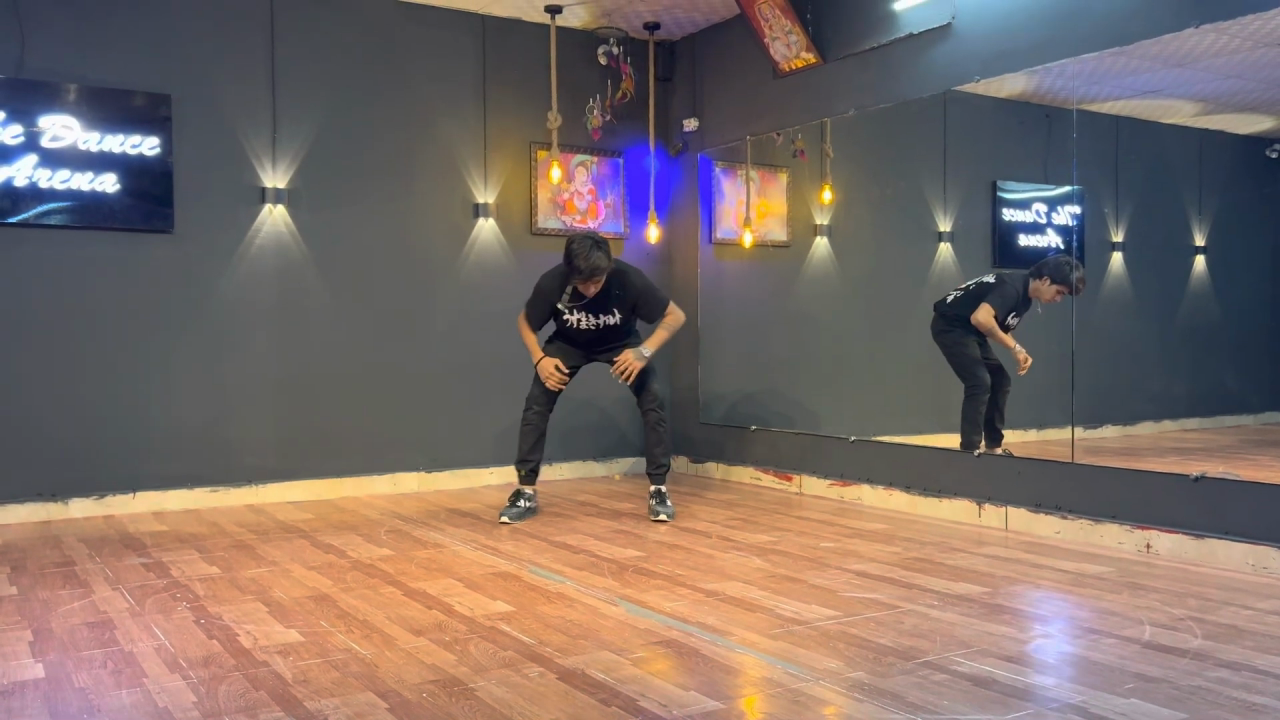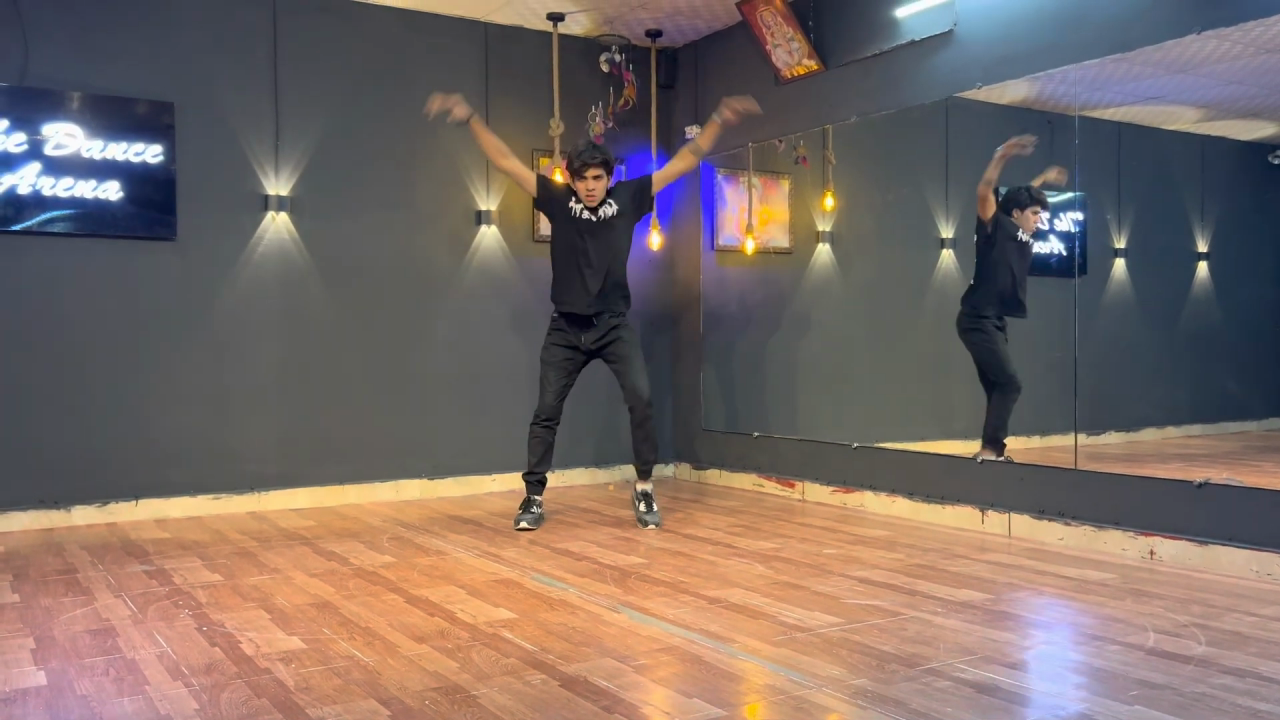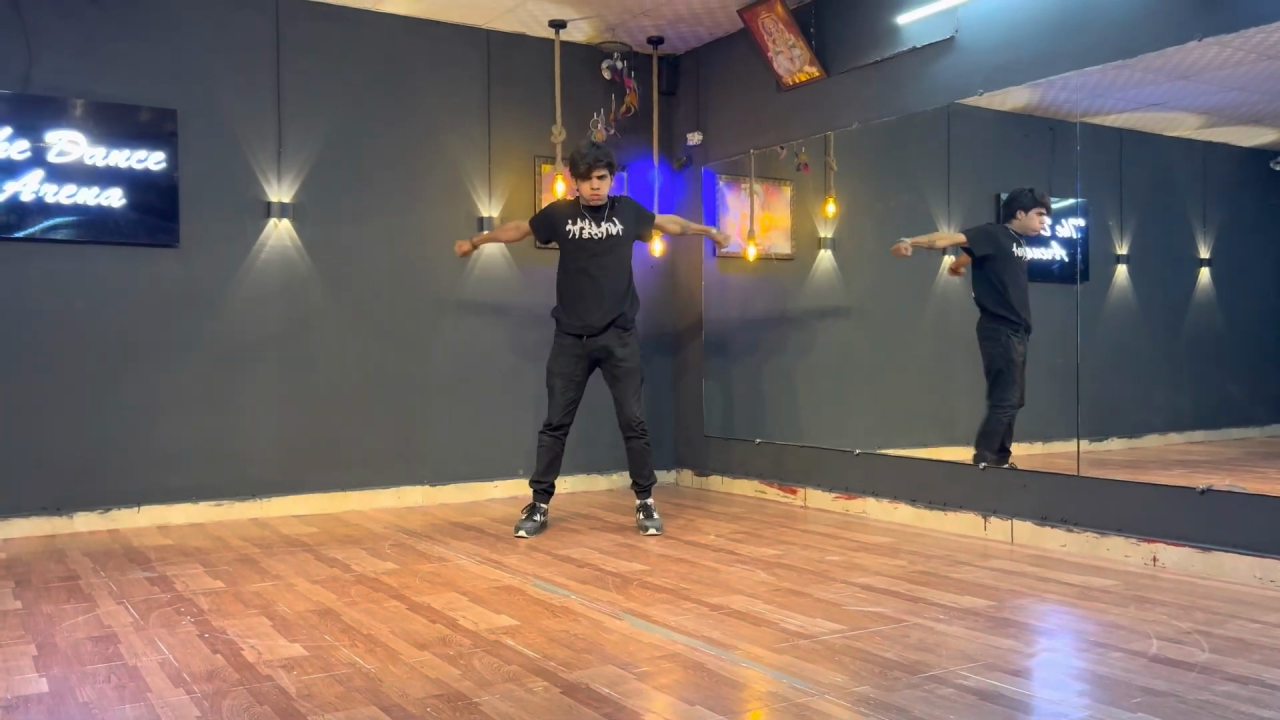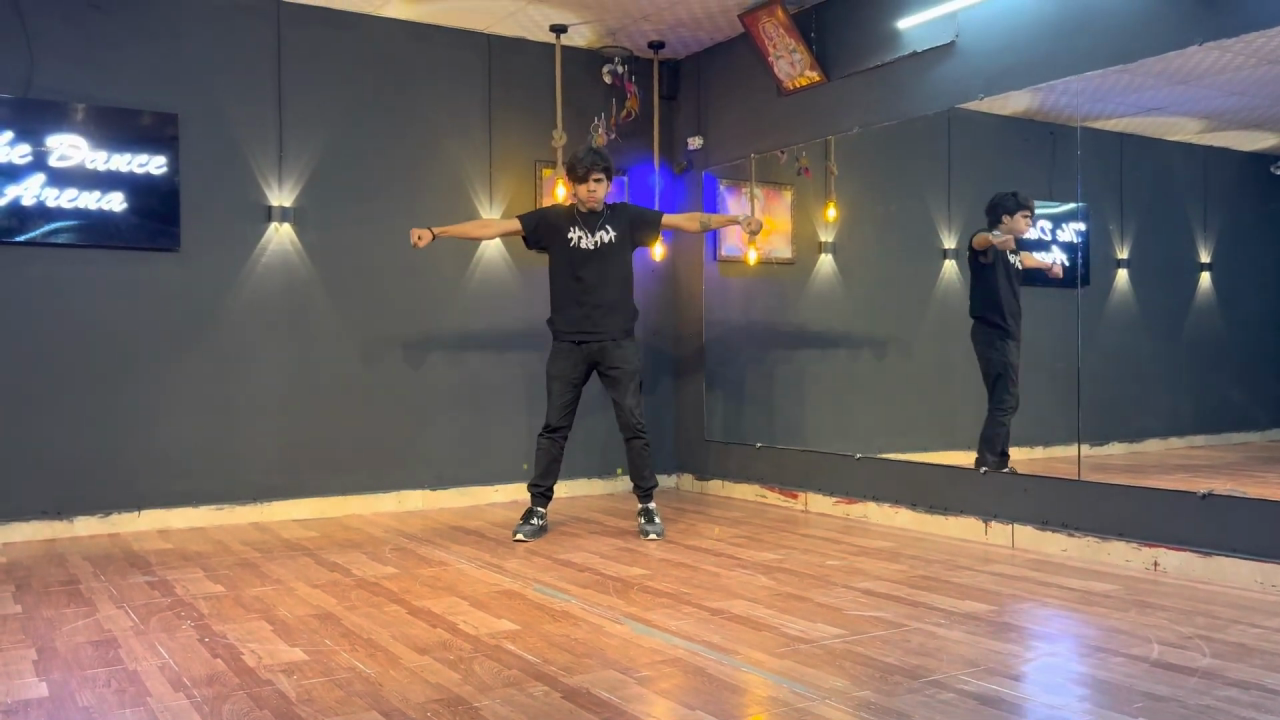
dt=0.5s
person 1, frame 1
left shoulder: (630, 280)
right shoulder: (552, 283)
left elbow: (675, 316)
right elbow: (524, 322)
left wrist: (645, 352)
right wrist: (540, 359)
left hip: (623, 346)
right hip: (568, 346)
left knee: (653, 402)
right knee: (537, 403)
left ankle: (659, 489)
right ankle: (525, 491)
person 1, frame 2
left shoulder: (627, 198)
right shoulder: (558, 198)
left elbow: (686, 161)
right elbow: (504, 160)
left wrist: (718, 120)
right wrist: (468, 118)
left hip: (614, 326)
right hip: (566, 330)
left knee: (641, 400)
right knee: (546, 411)
left ankle: (643, 487)
right ankle: (534, 496)
person 1, frame 3
left shoulder: (627, 209)
right shoulder: (560, 213)
left elbow: (666, 222)
right elbow: (519, 229)
left wrist: (709, 230)
right wrist: (476, 241)
left hip: (620, 335)
right hip: (571, 336)
left knee: (633, 421)
right knee: (556, 422)
left ankle: (645, 502)
right ankle: (539, 504)
person 1, frame 4
left shoulder: (627, 216)
right shoulder: (553, 219)
left elbow: (686, 221)
right elbow: (494, 227)
left wrist: (736, 219)
right wrist: (434, 231)
left hip: (618, 341)
right hip: (568, 342)
left knee: (633, 425)
right knee: (554, 426)
left ankle: (647, 506)
right ankle: (538, 509)
person 2, frame 1
left shoulder: (1026, 299)
right shoulder: (1011, 288)
left elbow: (1001, 328)
right elbow: (980, 318)
left wrist: (1021, 354)
right wrist: (1013, 347)
left hip: (970, 331)
right hip: (951, 326)
left knee: (999, 382)
right knee: (980, 383)
left ankle: (993, 446)
right ankle: (970, 450)
person 2, frame 2
left shoulder: (1021, 233)
right shoulder: (996, 225)
left elbow: (1028, 199)
right elbow: (984, 190)
left wrist: (1044, 178)
right wrist: (1001, 155)
left hip: (992, 323)
right hip: (979, 323)
left knee: (1001, 387)
right knee: (1009, 385)
left ankle: (995, 450)
right ankle: (989, 449)
person 2, frame 3
left shoulder: (1019, 242)
right shoulder: (993, 234)
right elbow: (950, 238)
left wrist: (963, 263)
right wrist: (911, 242)
left hip: (1017, 331)
right hip: (999, 330)
left knee: (1012, 400)
right knee: (1003, 400)
left ankle: (1000, 458)
right ankle: (983, 460)
person 2, frame 4
left shoulder: (1011, 246)
right shoulder: (993, 242)
left elbow: (1023, 259)
right elbow: (978, 240)
left wrist: (1049, 265)
right wrist: (994, 237)
left hip: (1006, 334)
right hip: (993, 333)
left knee: (1006, 401)
right knee: (1003, 401)
left ankle: (999, 462)
right ankle: (986, 464)
